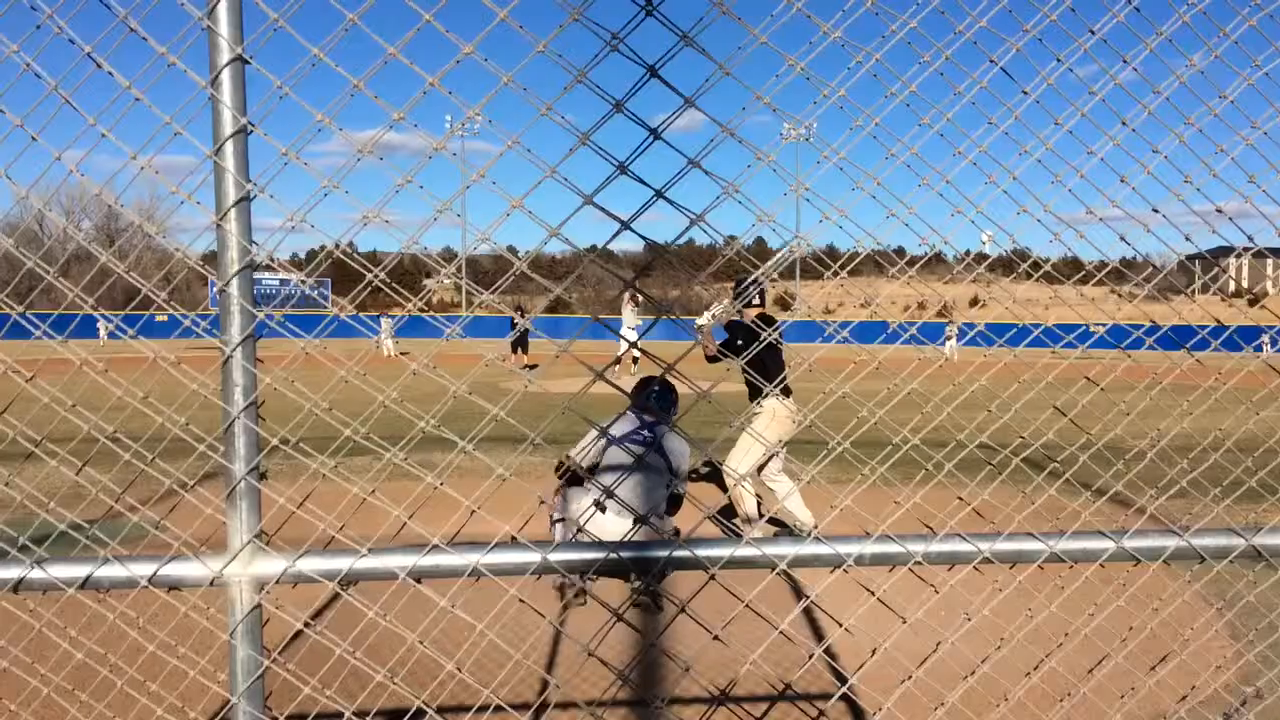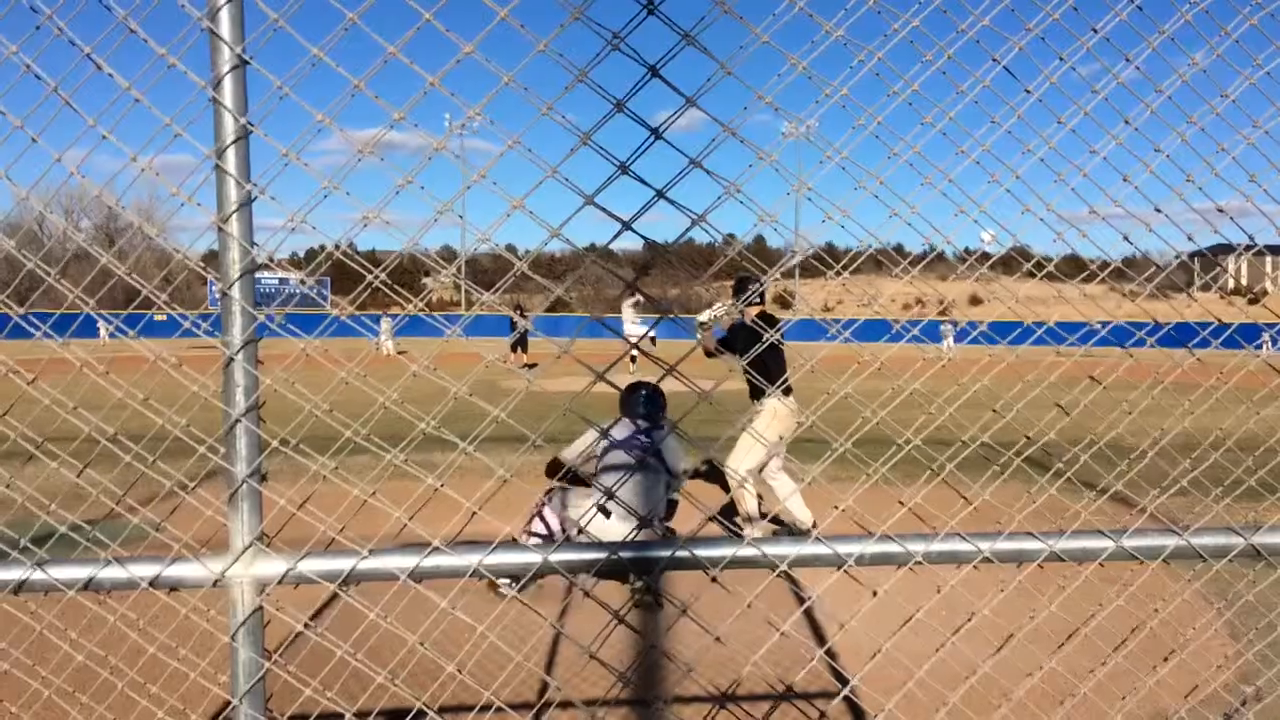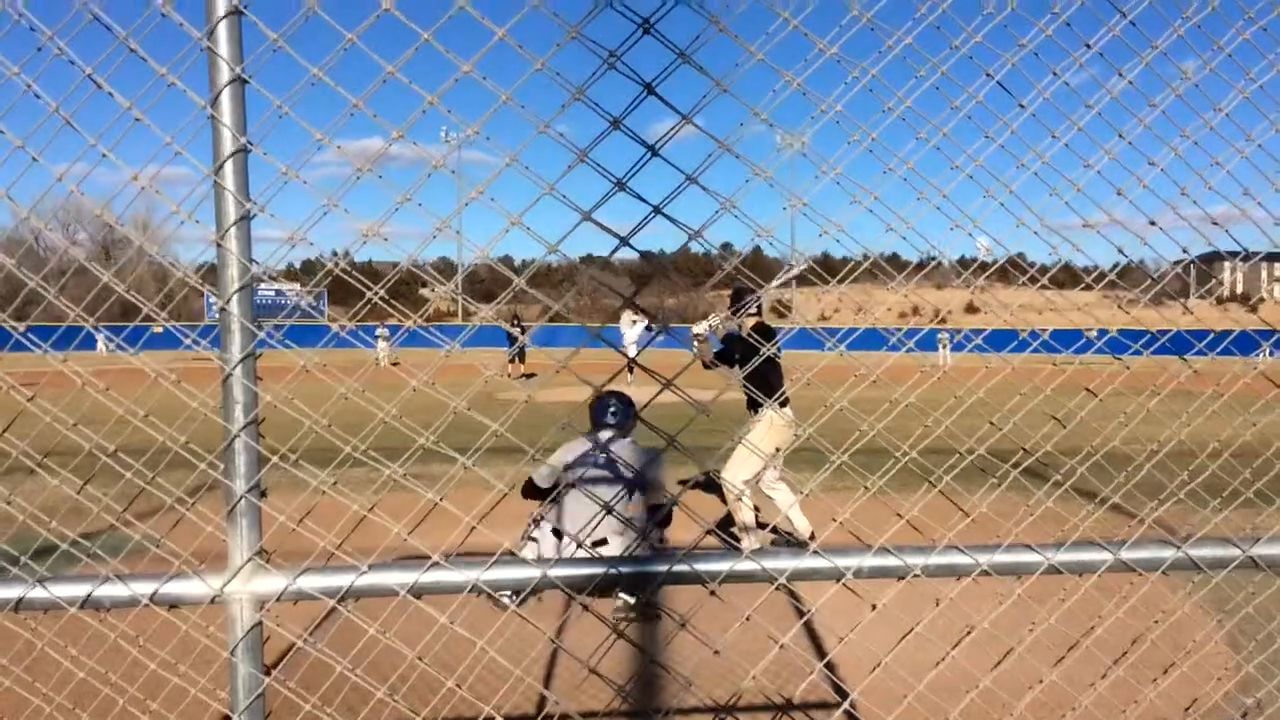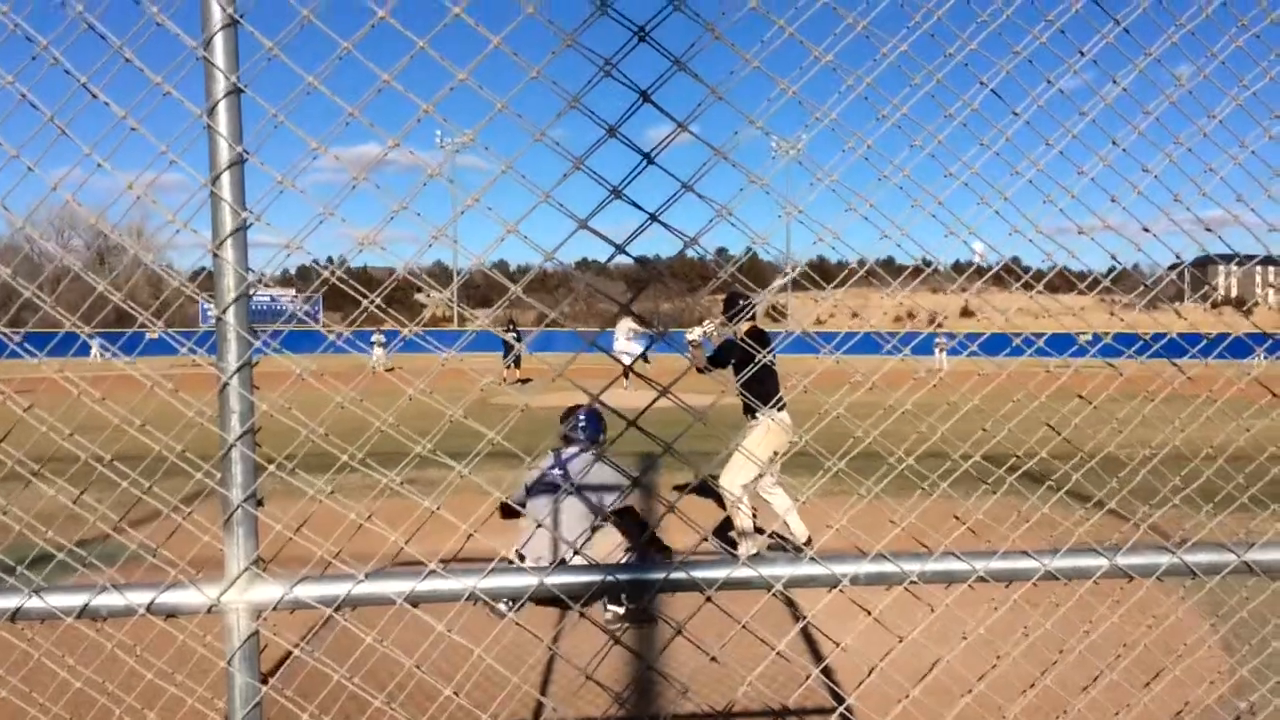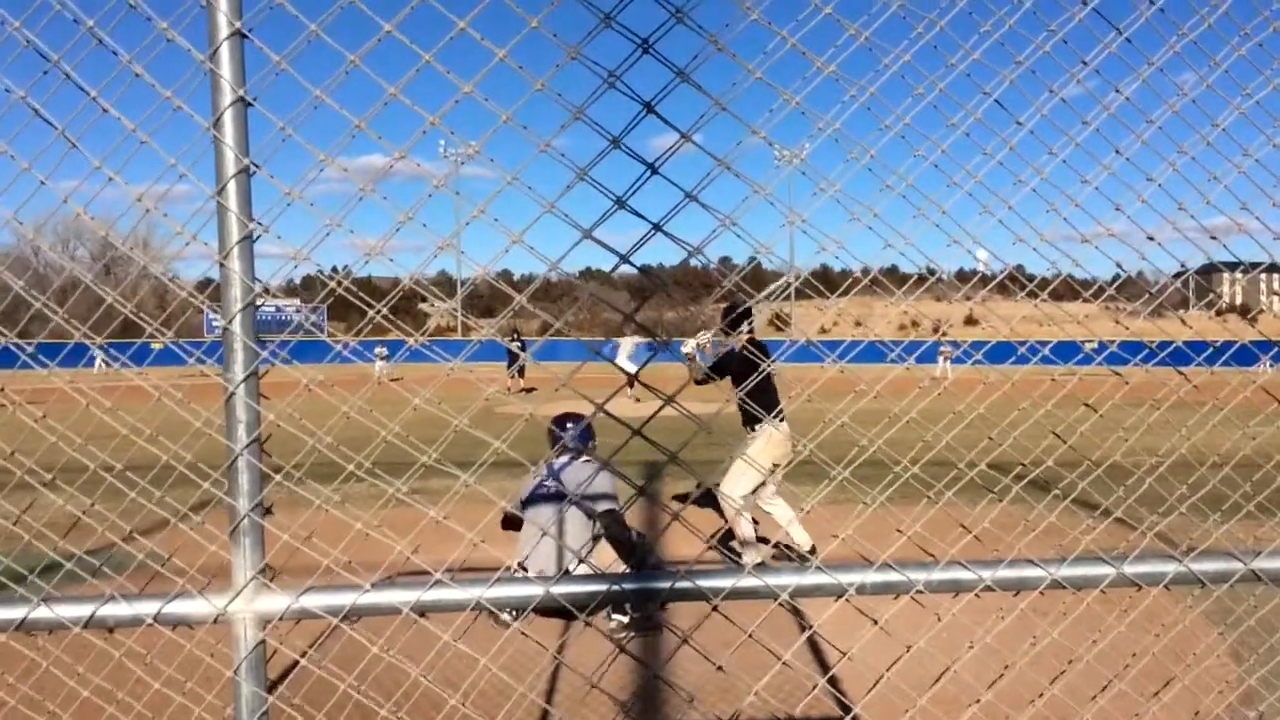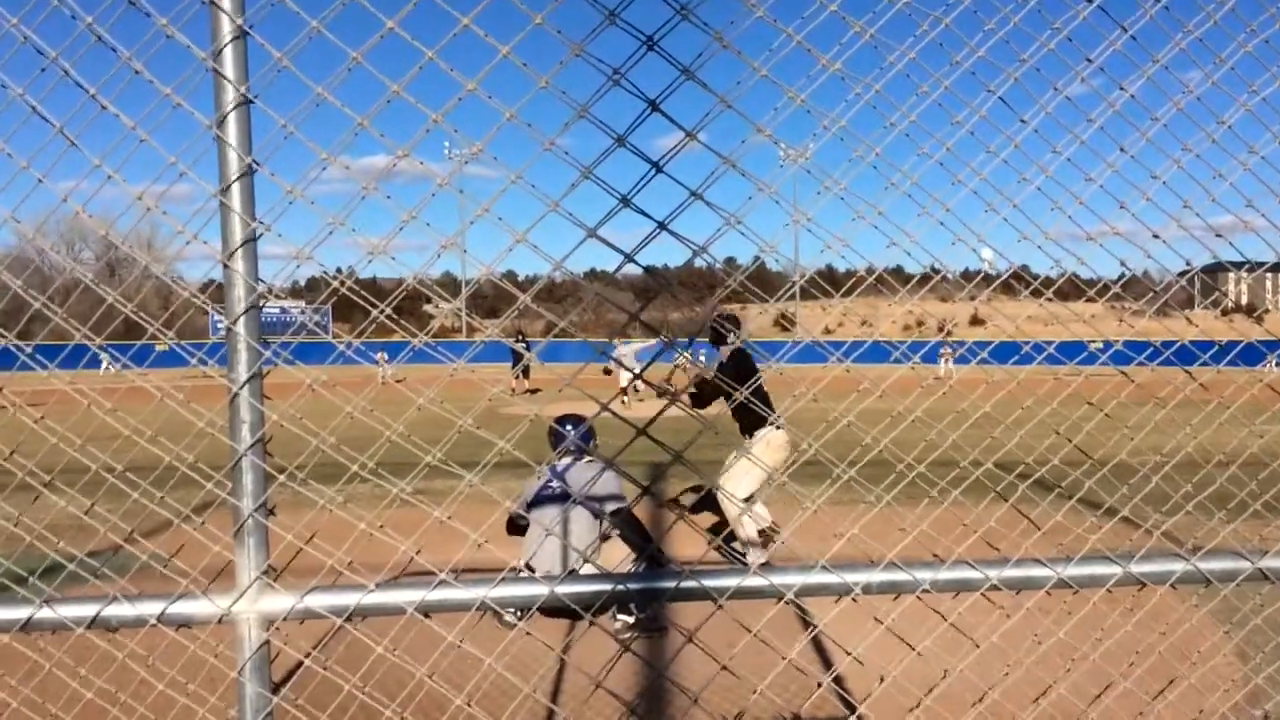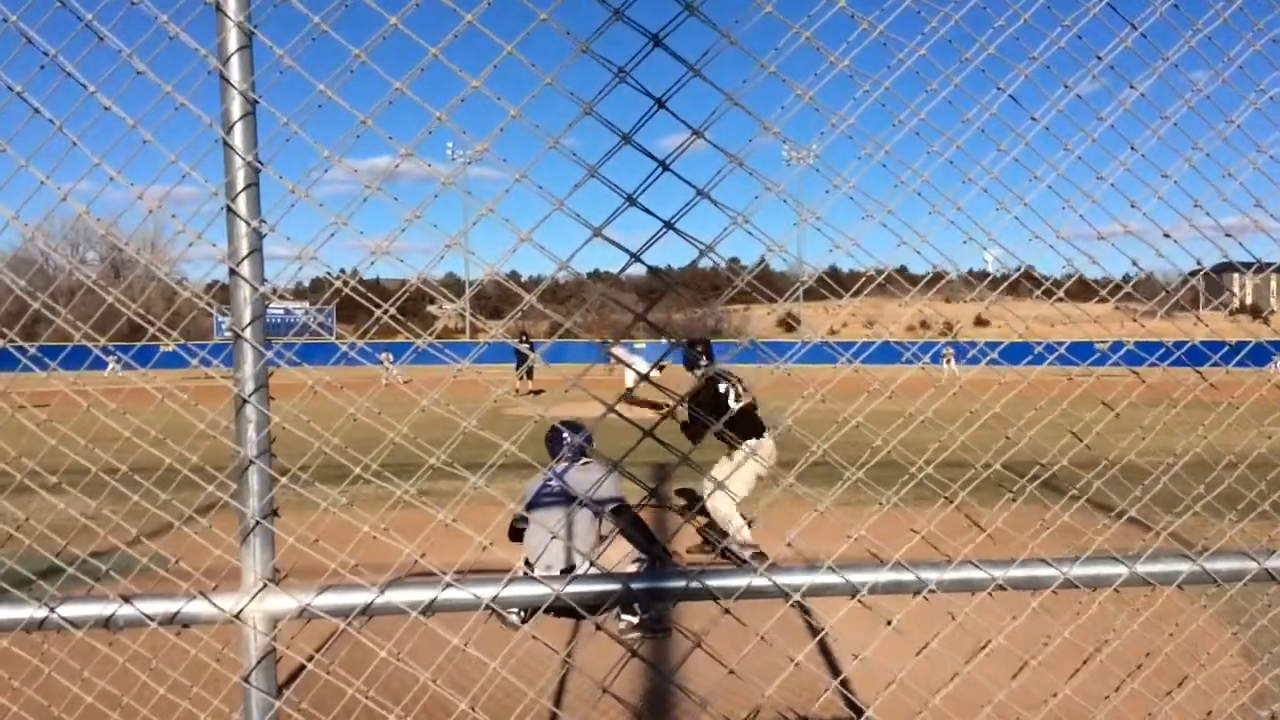
dt=0.3s
person 1, frame 1
left shoulder: (768, 324)
right shoulder: (744, 331)
left elbow: (741, 332)
right elbow: (713, 355)
left wrist: (721, 317)
right wrist: (705, 330)
left hip: (775, 409)
right hip: (766, 409)
left knee: (735, 468)
right knee: (770, 471)
left ankle: (754, 534)
right ankle: (805, 526)
person 1, frame 2
left shoulder: (768, 323)
right shoulder: (746, 329)
left elbow: (740, 339)
right elbow: (713, 350)
left wrist: (726, 321)
right wrist: (705, 328)
left hip: (776, 408)
right hip: (768, 408)
left knee: (737, 466)
right knee: (771, 469)
left ankle: (754, 533)
right ankle: (805, 523)
person 1, frame 3
left shoulder: (764, 334)
right shoulder: (743, 340)
left elbow: (737, 350)
right elbow: (711, 361)
left wrist: (720, 331)
right wrist: (702, 339)
left hip: (773, 419)
right hip: (767, 418)
left knee: (732, 477)
right knee: (769, 479)
left ankle: (751, 544)
right ankle: (803, 533)
person 1, frame 4
left shoulder: (757, 338)
right shoulder: (742, 343)
left elbow: (717, 360)
right elbow: (706, 365)
left wrist: (706, 338)
right wrist: (696, 345)
left hip: (770, 423)
right hip: (765, 422)
left knee: (731, 481)
right knee: (766, 483)
left ankle: (749, 548)
right ankle: (801, 538)
person 1, frame 5
left shoulder: (752, 351)
right shoulder: (744, 353)
left elbow: (709, 374)
right elbow: (703, 376)
left wrist: (696, 353)
right wrist: (692, 357)
left hip: (769, 435)
right hip: (766, 434)
left knee: (729, 492)
right knee: (766, 495)
left ankle: (752, 558)
right ankle: (804, 547)
person 1, frame 6
left shoulder: (735, 362)
right shoulder: (739, 360)
left elbow: (701, 398)
right elbow: (712, 393)
left hip: (768, 441)
right hip: (759, 439)
left knee: (729, 493)
right knee: (730, 484)
left ankle: (757, 558)
right ankle: (766, 526)
person 1, frame 7
left shoulder: (700, 393)
right shoulder: (727, 378)
left elbow: (696, 435)
right elbow: (751, 403)
left wrist: (683, 423)
left hip: (752, 449)
right hip: (747, 447)
left knee: (718, 501)
right knee: (713, 486)
left ankle: (754, 555)
person 2, frame 1
left shoulder: (609, 426)
right shoulder: (678, 445)
left elbow: (564, 472)
right elbow: (672, 505)
left hip: (591, 528)
right hip: (640, 538)
left knee: (566, 493)
right knee: (668, 530)
left ankle: (572, 576)
right ankle: (645, 582)
person 2, frame 2
left shoulder: (603, 431)
right shoulder: (673, 447)
left elbow: (553, 470)
right elbow: (668, 510)
left hip: (593, 529)
right hip: (639, 540)
left knee: (552, 502)
right knee: (659, 526)
left ankle: (514, 578)
person 2, frame 3
left shoulder: (574, 447)
right shoulder: (643, 456)
left elbow: (530, 491)
right elbow: (661, 518)
left hip: (559, 552)
right hip: (607, 555)
left knee: (546, 514)
right knee: (652, 531)
left ankle: (512, 591)
right ankle: (628, 596)
person 2, frame 4
left shoulder: (542, 465)
right shoulder: (604, 468)
left elbow: (506, 510)
right elbow: (627, 520)
right wrist: (665, 552)
right knee: (636, 534)
right ankle: (619, 607)
person 2, frame 5
left shoulder: (537, 476)
right shoulder: (597, 473)
left elbow: (508, 522)
right elbow: (613, 527)
right wrist: (646, 573)
right knee: (632, 540)
right ankle: (624, 616)
person 2, frame 6
left shoulder: (540, 478)
right shoulder: (601, 472)
left elbow: (513, 526)
right elbow: (625, 523)
right wrist: (662, 562)
right knee: (639, 542)
left ankle: (515, 606)
right ankle: (630, 616)
person 2, frame 7
left shoulder: (538, 481)
right shoulder: (597, 473)
left elbow: (515, 532)
right elbow: (625, 519)
right wrist: (666, 555)
right knee: (643, 543)
left ankle: (519, 607)
right ankle: (635, 616)
